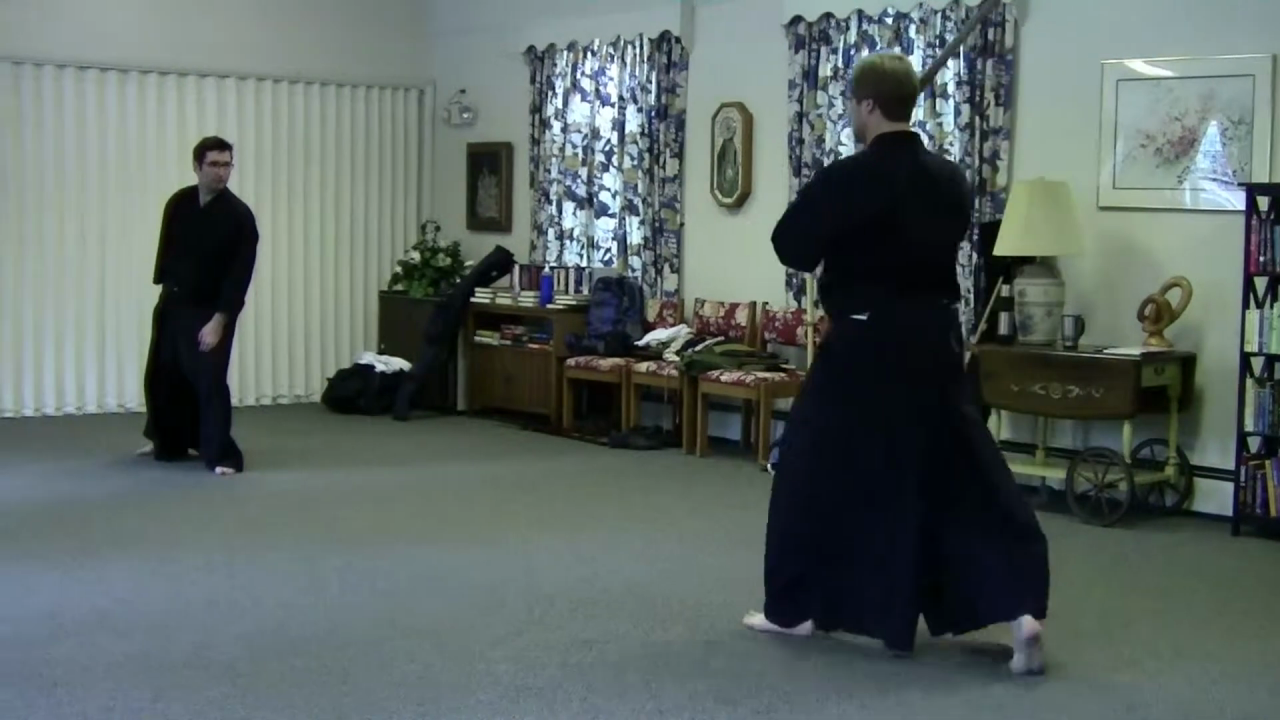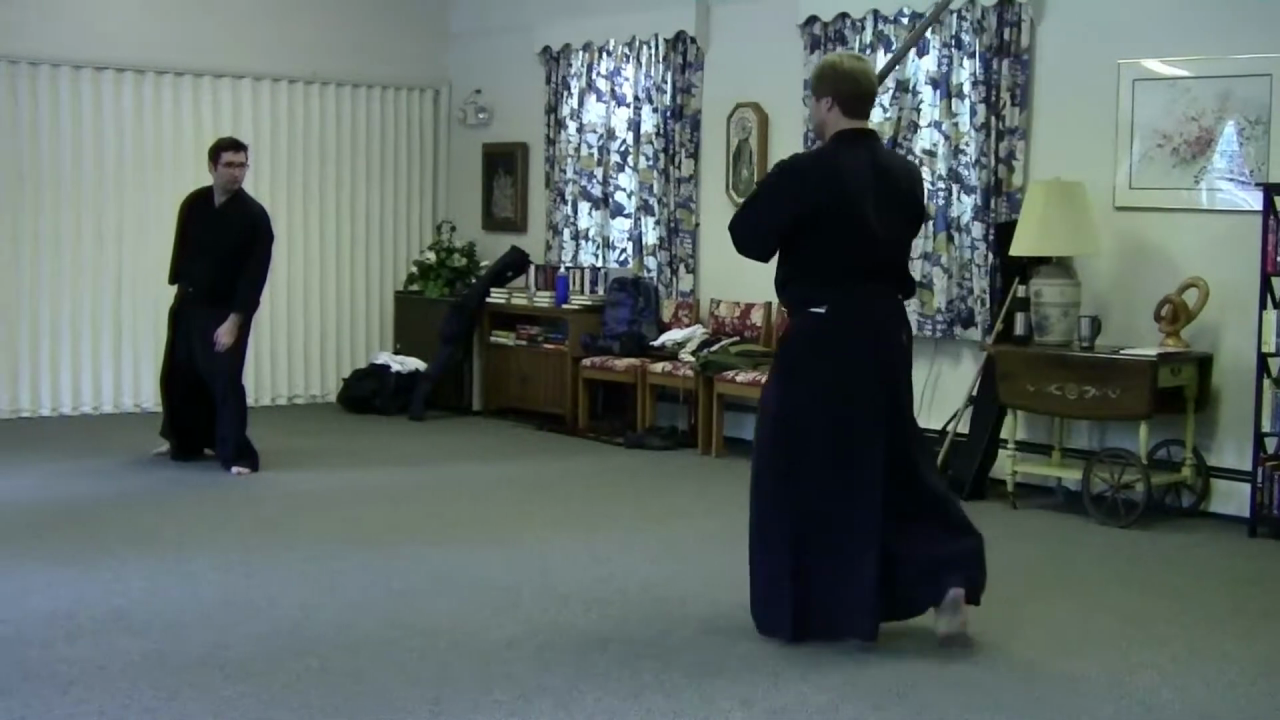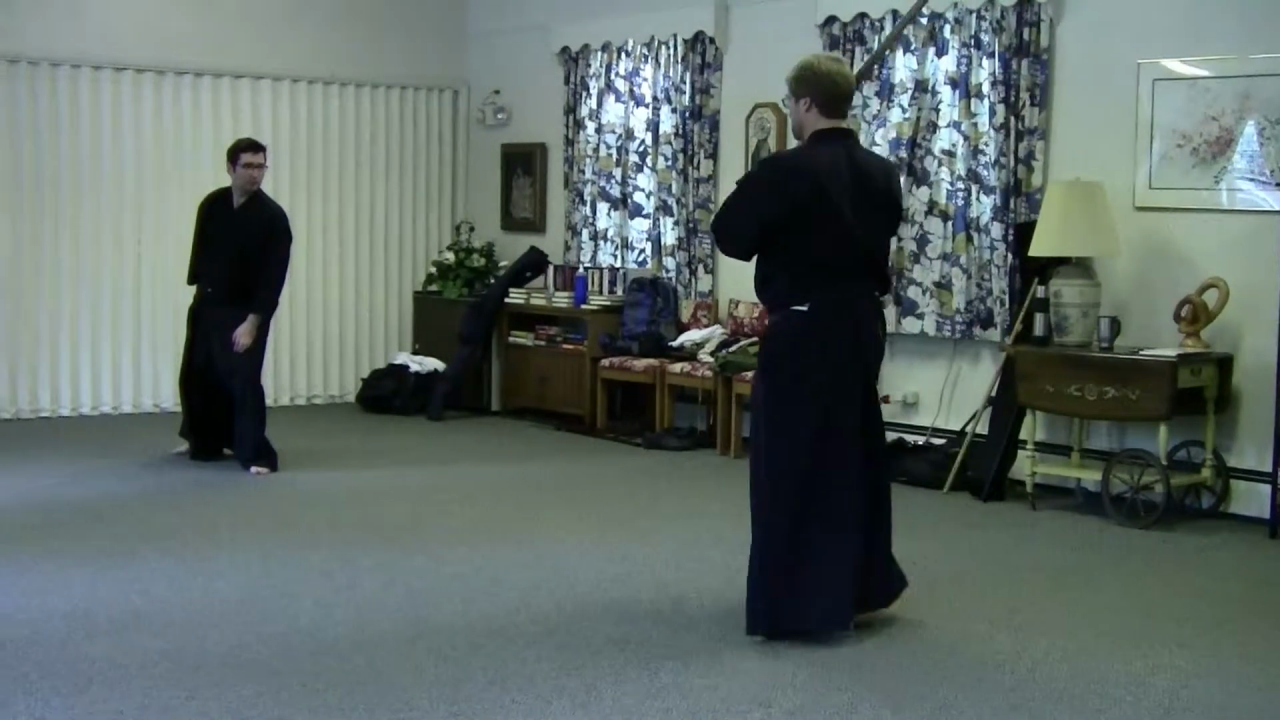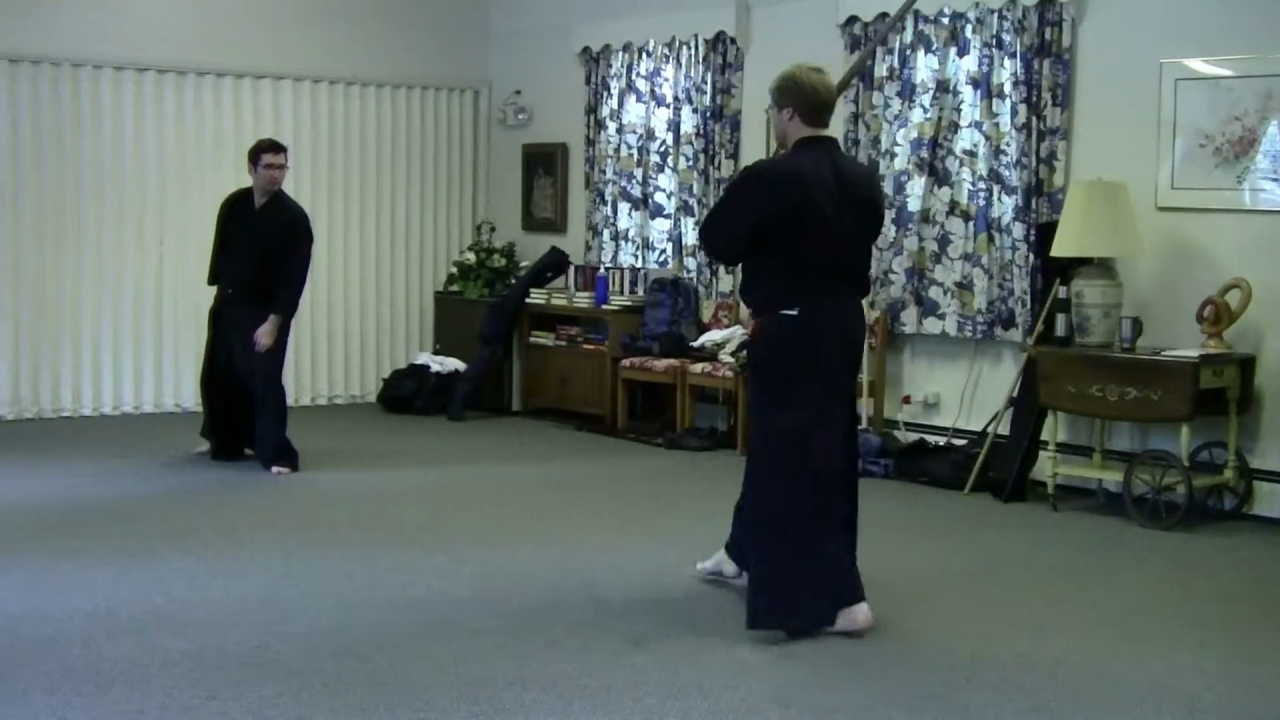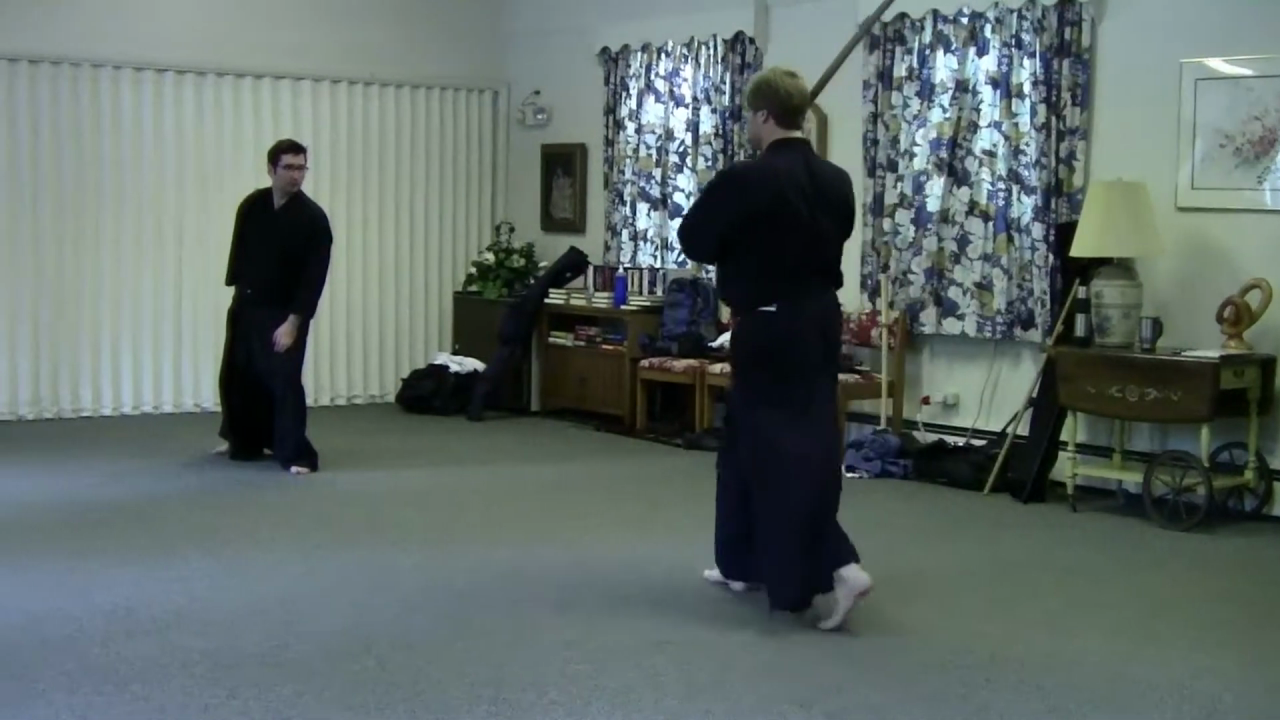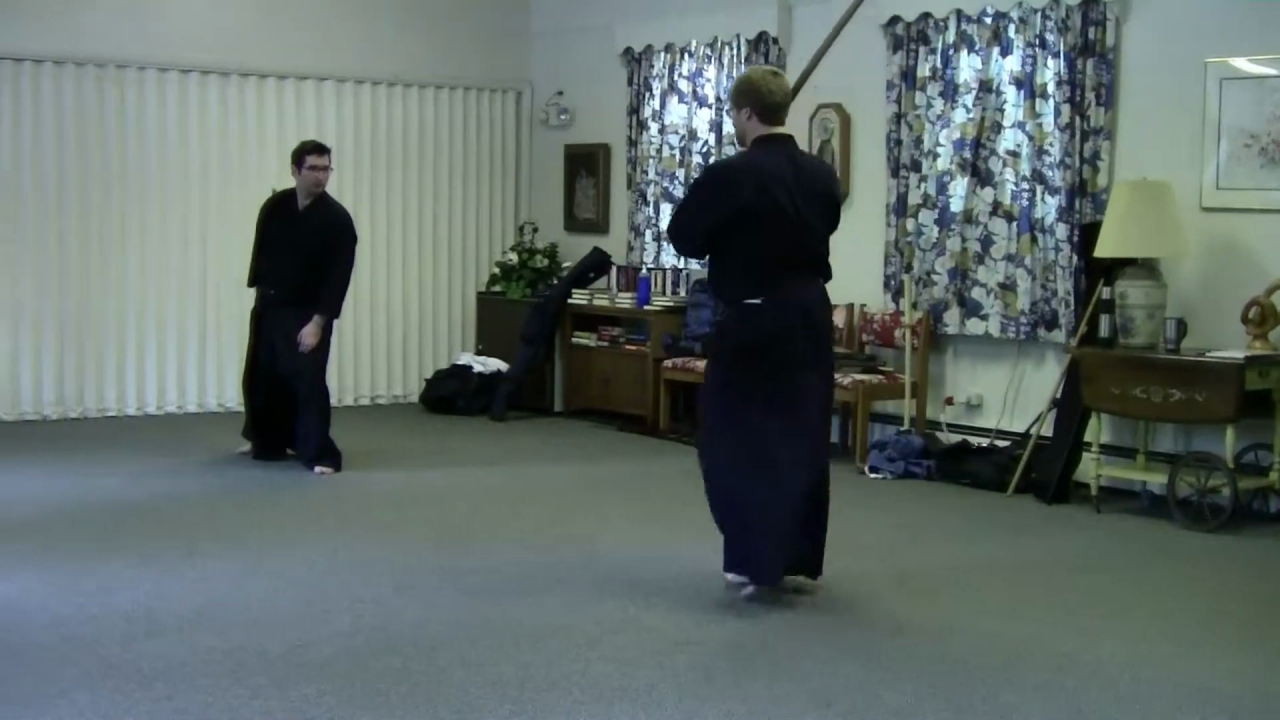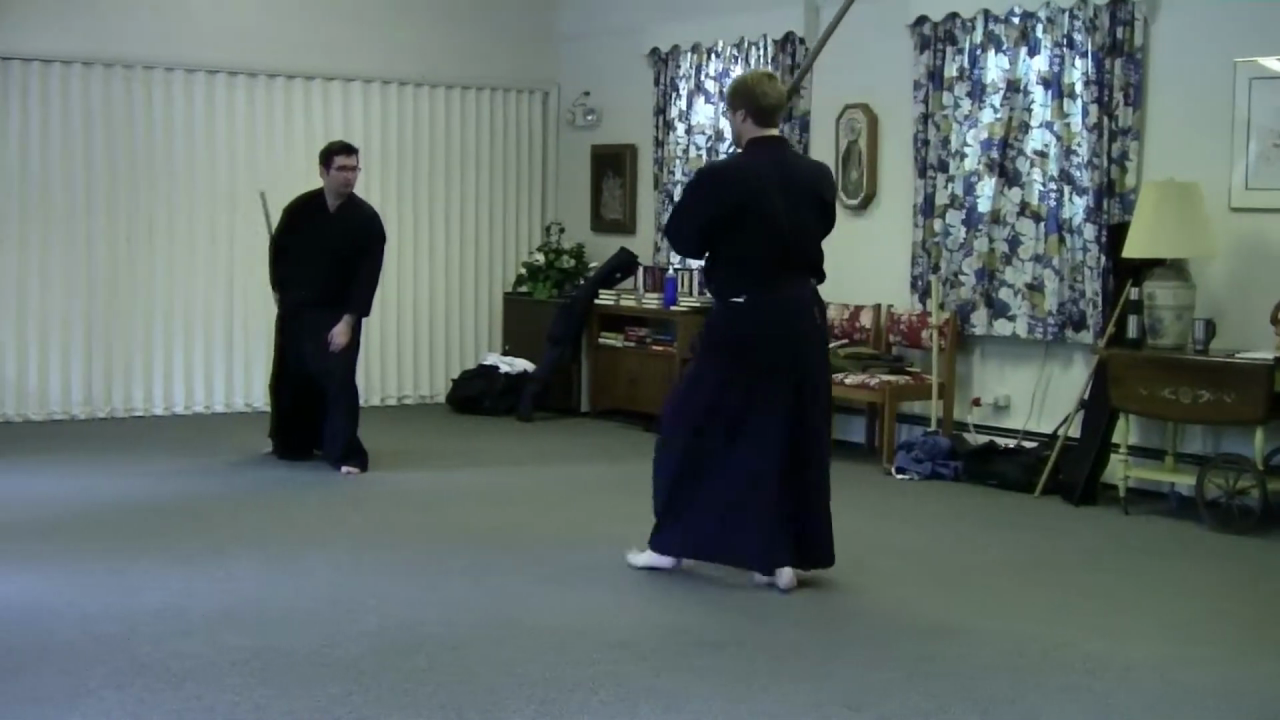
dt=0.2s
person 1, frame 1
left shoulder: (846, 179)
right shoulder: (950, 179)
left elbow: (791, 247)
left hip: (864, 342)
right hip: (933, 339)
left knee: (815, 467)
right knee: (967, 472)
left ankle: (792, 606)
right ankle: (1019, 607)
person 1, frame 2
left shoulder: (803, 173)
right shoulder: (904, 174)
left elbow: (749, 238)
left hip: (823, 334)
right hip: (886, 328)
left knee: (797, 465)
right knee: (894, 458)
left ankle: (804, 605)
right ankle: (947, 576)
person 1, frame 3
left shoulder: (784, 170)
right shoulder: (882, 173)
left elbow: (730, 237)
left hip: (804, 328)
right hip: (862, 322)
left knee: (796, 459)
right knee: (850, 452)
left ankle: (816, 602)
right ankle: (861, 583)
person 1, frame 4
left shoulder: (769, 178)
right shoulder: (863, 180)
left elbow: (716, 242)
left hip: (791, 330)
right hip: (842, 324)
left knee: (796, 457)
right knee: (801, 445)
left ankle: (839, 598)
right ankle: (747, 556)
person 1, frame 5
left shoulder: (743, 179)
right shoulder: (835, 180)
left elbow: (696, 242)
left hip: (768, 325)
right hip: (819, 319)
left knee: (773, 447)
right knee: (751, 441)
left ankle: (838, 566)
right ankle: (744, 562)
person 1, frame 6
left shoulder: (728, 175)
right shoulder: (821, 174)
left elbow: (684, 238)
left hip: (754, 318)
right hip: (809, 313)
left knee: (733, 436)
right knee: (796, 434)
left ankle: (764, 556)
right ankle: (783, 554)
person 1, frame 7
left shoulder: (720, 178)
right shoulder: (817, 176)
left elbow: (682, 238)
left hip: (744, 316)
right hip: (802, 313)
left knee: (693, 423)
right knee: (798, 434)
left ankle: (670, 543)
right ankle: (789, 556)
person 2, frame 1
left shoulder: (239, 215)
right shoulder: (178, 203)
left elbow: (239, 274)
right elbow: (167, 250)
left wrist: (219, 320)
right wrist: (166, 290)
left hip: (211, 310)
right hip: (173, 304)
left knee: (210, 379)
right knee: (163, 376)
left ankle: (221, 454)
right ankle: (168, 442)
person 2, frame 2
left shoulder: (254, 216)
right shoulder: (193, 204)
left elbow: (254, 275)
right elbow: (182, 252)
left wrist: (235, 321)
right wrist: (182, 290)
left hip: (226, 311)
right hip: (188, 305)
left knee: (225, 379)
right knee: (179, 376)
left ankle: (237, 454)
right ankle: (184, 442)
person 2, frame 3
left shoulder: (272, 216)
right shoulder: (211, 205)
left elbow: (273, 275)
right elbow: (200, 252)
left wrist: (253, 322)
right wrist: (201, 291)
left hip: (245, 311)
right hip: (207, 306)
left knee: (244, 378)
right knee: (197, 376)
left ankle: (256, 454)
right ankle: (204, 442)
person 2, frame 4
left shoulder: (293, 217)
right shoulder: (233, 205)
left elbow: (294, 276)
right elbow: (221, 252)
left wrist: (274, 322)
right wrist: (222, 291)
left hip: (265, 312)
right hip: (228, 306)
left knee: (265, 378)
right knee: (219, 376)
left ankle: (277, 453)
right ankle: (225, 442)
person 2, frame 5
left shoulder: (313, 218)
right shoulder: (252, 206)
left elbow: (313, 277)
right elbow: (239, 252)
left wrist: (293, 322)
right wrist: (240, 292)
left hip: (284, 312)
right hip: (246, 307)
left knee: (284, 379)
right knee: (238, 376)
left ankle: (296, 454)
right ankle: (244, 442)
person 2, frame 6
left shoulder: (337, 219)
right shoulder: (275, 207)
left elbow: (338, 277)
right elbow: (261, 251)
left wrist: (318, 322)
right wrist: (262, 292)
left hip: (308, 312)
right hip: (269, 307)
left knee: (309, 379)
right knee: (262, 377)
left ankle: (319, 453)
right ankle: (267, 441)
person 2, frame 7
left shoulder: (366, 218)
right shoulder: (300, 208)
left elbow: (367, 275)
right elbow: (279, 252)
left wrist: (347, 321)
right wrist: (281, 293)
left hip: (338, 313)
right hip: (296, 309)
left knee: (337, 379)
right knee: (288, 377)
left ankle: (346, 453)
right ankle: (292, 443)
